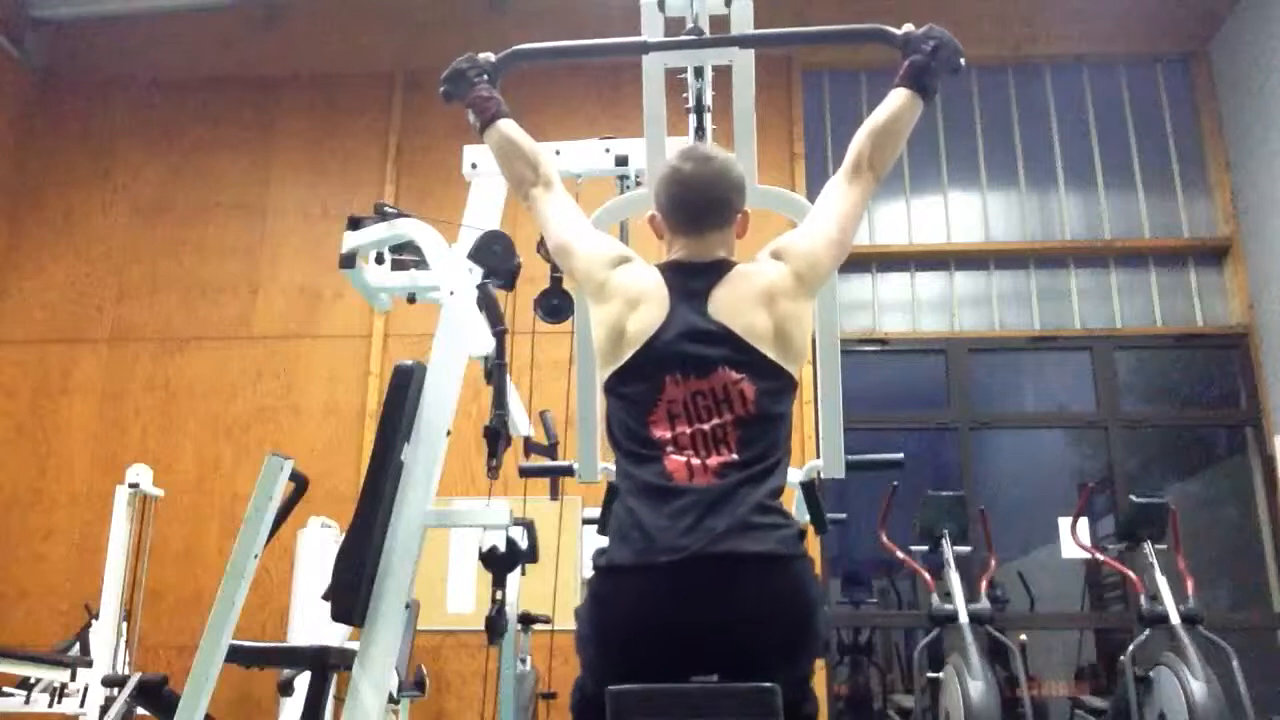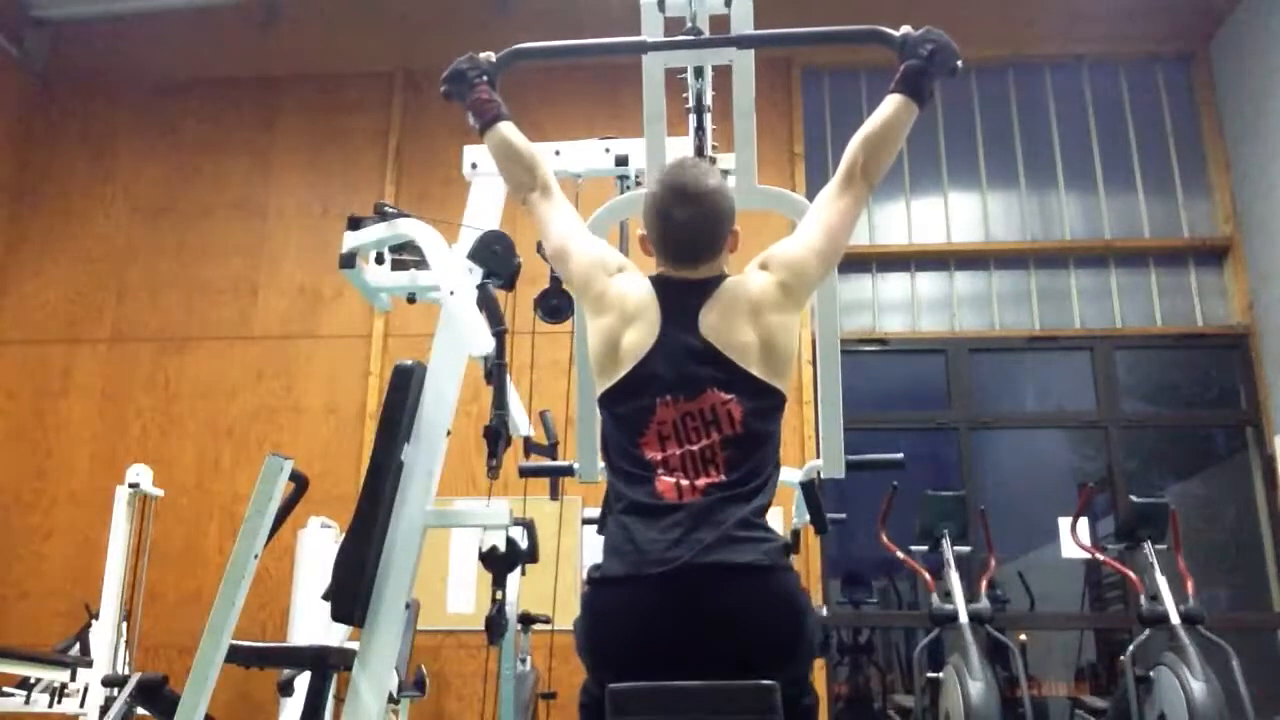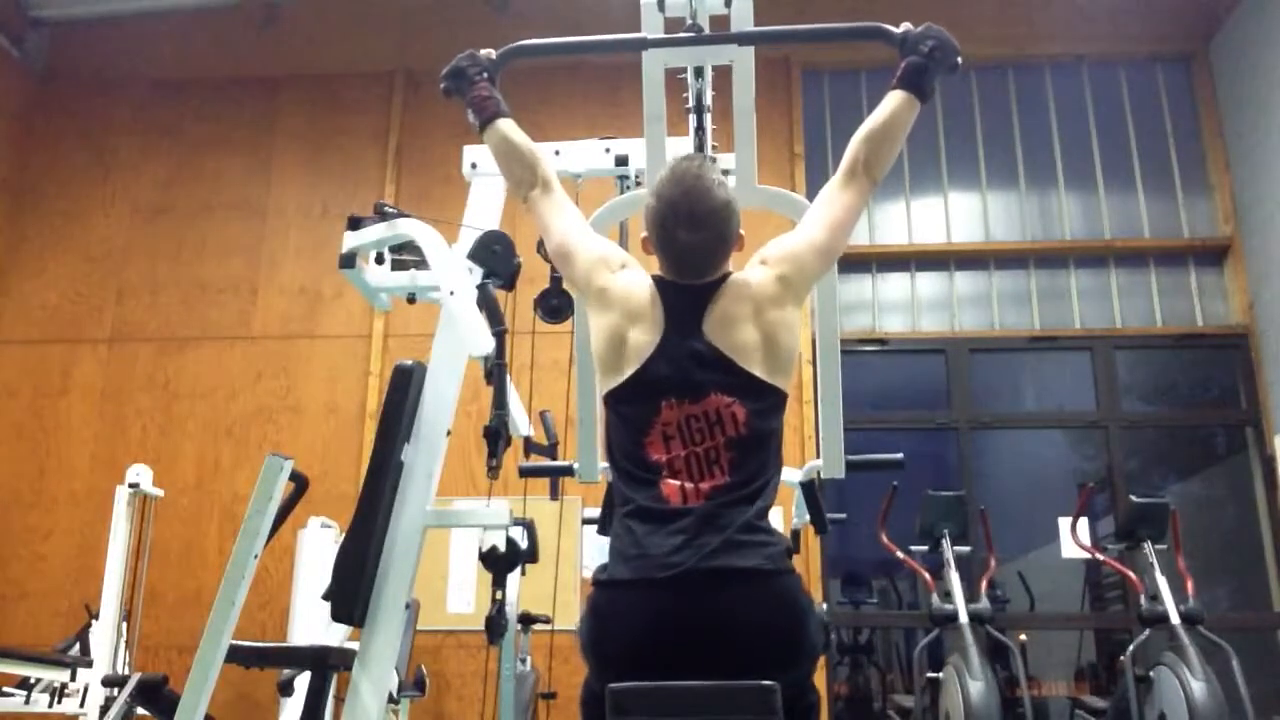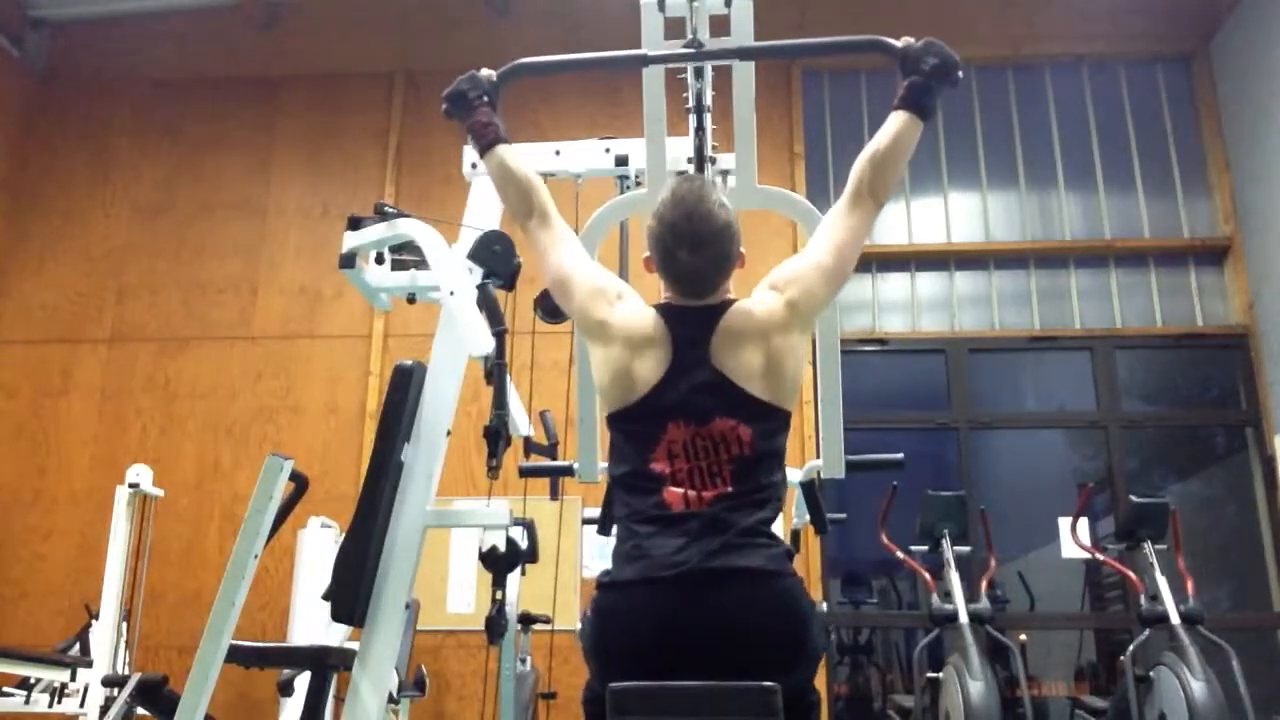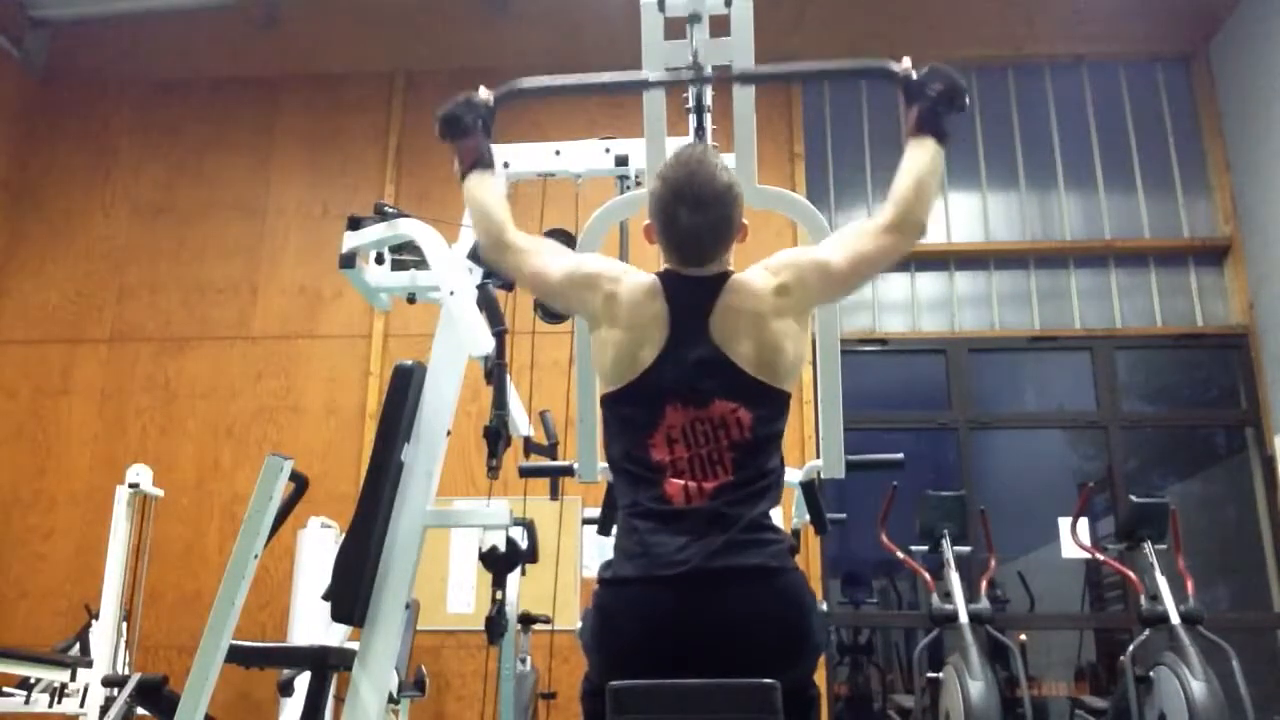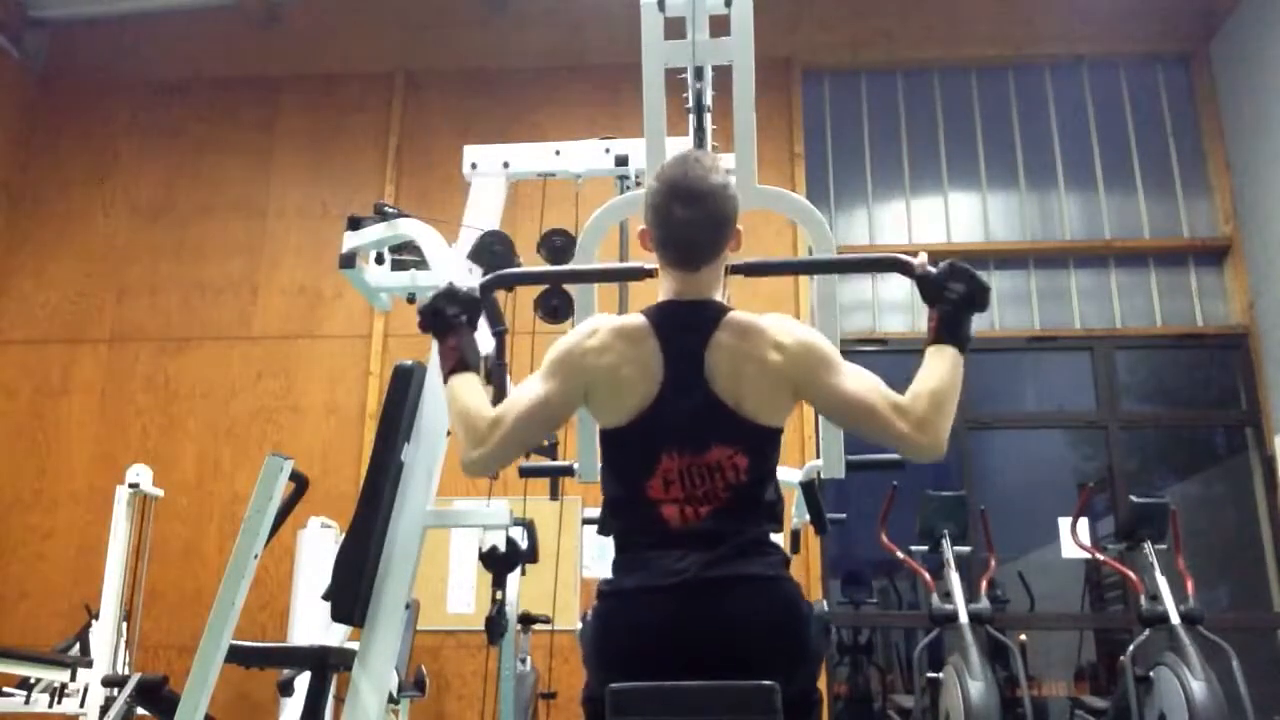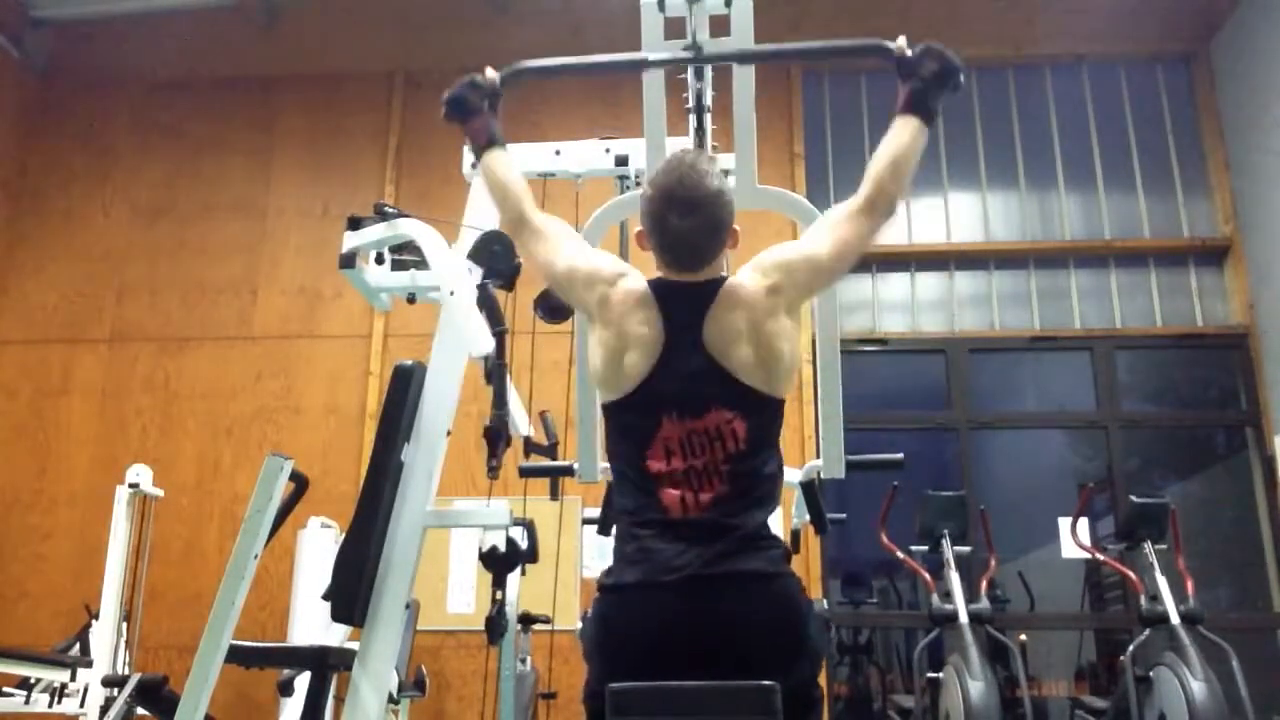
dt=0.7s
person 1, frame 1
left shoulder: (618, 286)
right shoulder: (781, 284)
left elbow: (539, 183)
right elbow: (860, 170)
left wrist: (484, 103)
right wrist: (917, 77)
left hip: (637, 590)
right hip: (766, 584)
person 1, frame 2
left shoulder: (612, 299)
right shoulder: (768, 298)
left elbow: (537, 189)
right elbow: (854, 177)
left wrist: (484, 104)
right wrist: (913, 81)
left hip: (628, 602)
right hip: (755, 599)
person 1, frame 3
left shoulder: (617, 301)
right shoulder: (770, 296)
left elbow: (539, 186)
right elbow: (856, 174)
left wrist: (484, 101)
right wrist: (913, 77)
left hip: (632, 606)
right hip: (759, 604)
person 1, frame 4
left shoulder: (617, 327)
right shoulder: (775, 320)
left elbow: (537, 215)
right elbow: (863, 197)
left wrist: (484, 125)
right wrist: (917, 96)
left hip: (636, 609)
right hip: (761, 605)
person 1, frame 5
left shoulder: (614, 302)
right shoulder: (777, 299)
left elbow: (502, 241)
right elbow: (899, 224)
left wrist: (474, 149)
right wrist: (926, 121)
left hip: (637, 602)
right hip: (761, 598)
person 1, frame 6
left shoulder: (597, 347)
right shoulder: (781, 346)
left elbow: (479, 451)
right elbow: (923, 435)
left wrist: (459, 348)
right wrist: (947, 329)
left hip: (636, 620)
right hip: (759, 616)
person 1, frame 7
left shoulder: (612, 305)
right shoulder: (770, 299)
left elbow: (522, 216)
right elbow: (873, 202)
left wrist: (484, 131)
right wrist: (916, 102)
left hip: (637, 608)
right hip: (759, 605)
